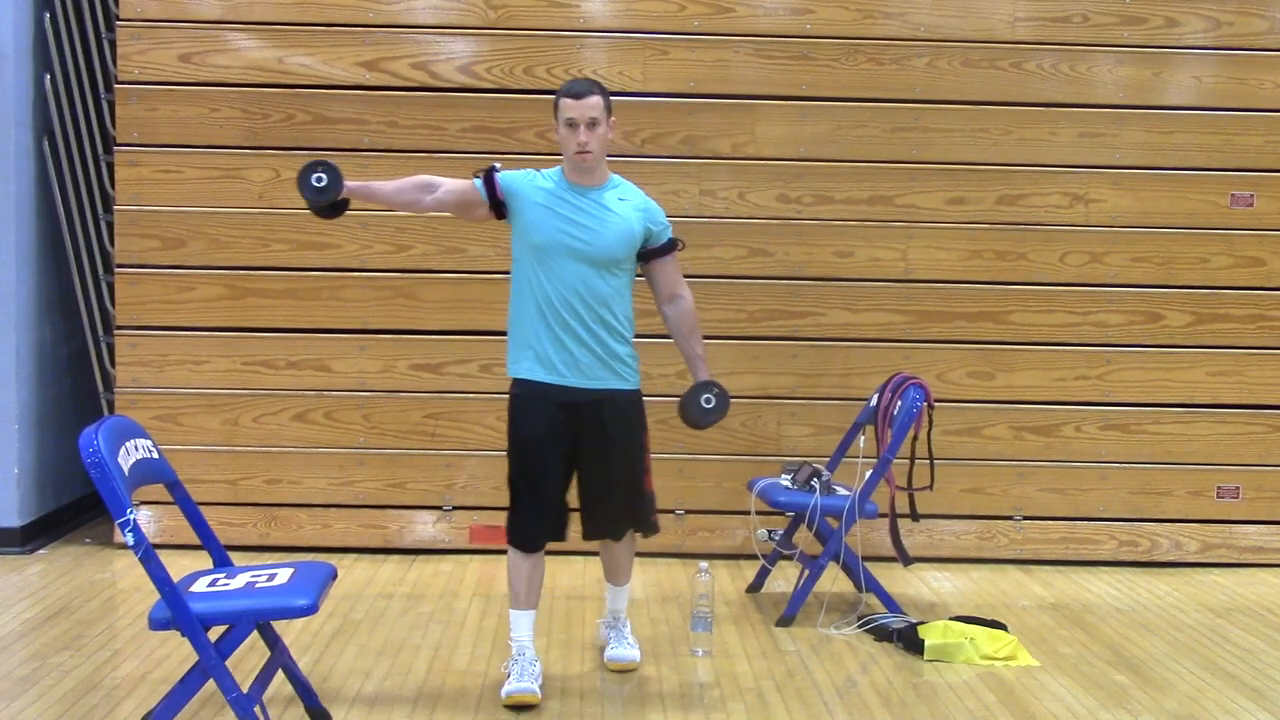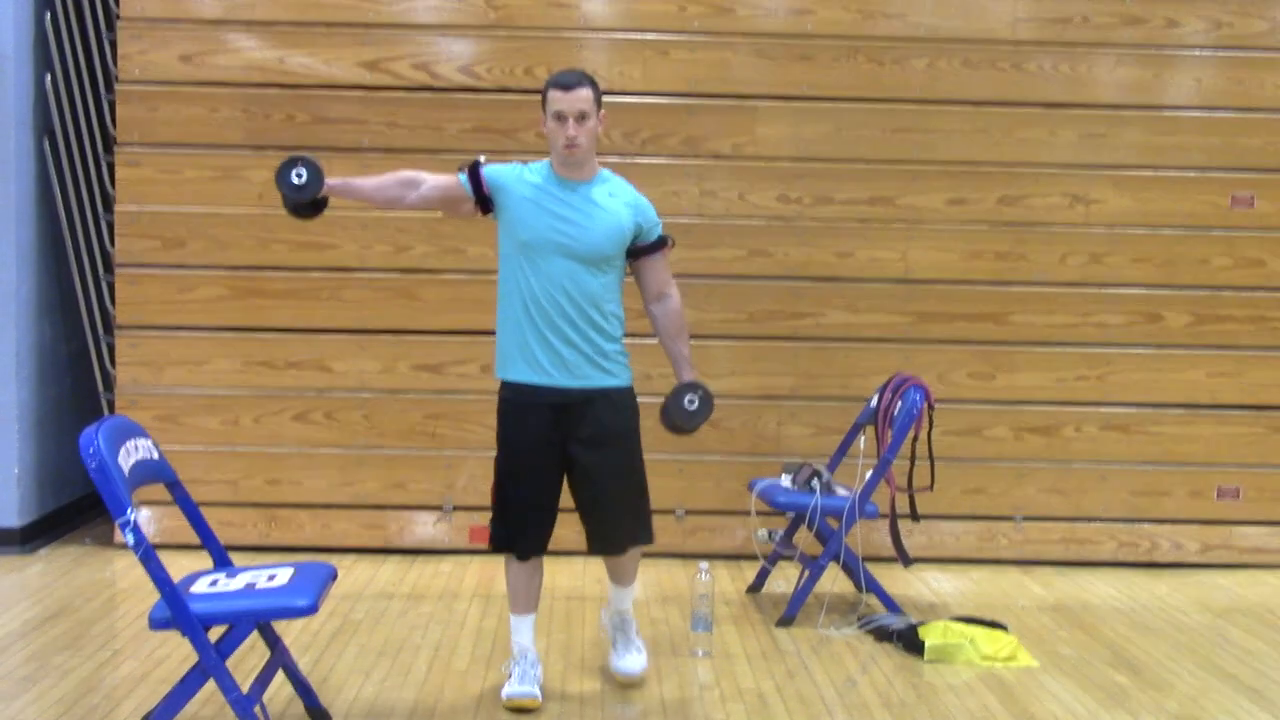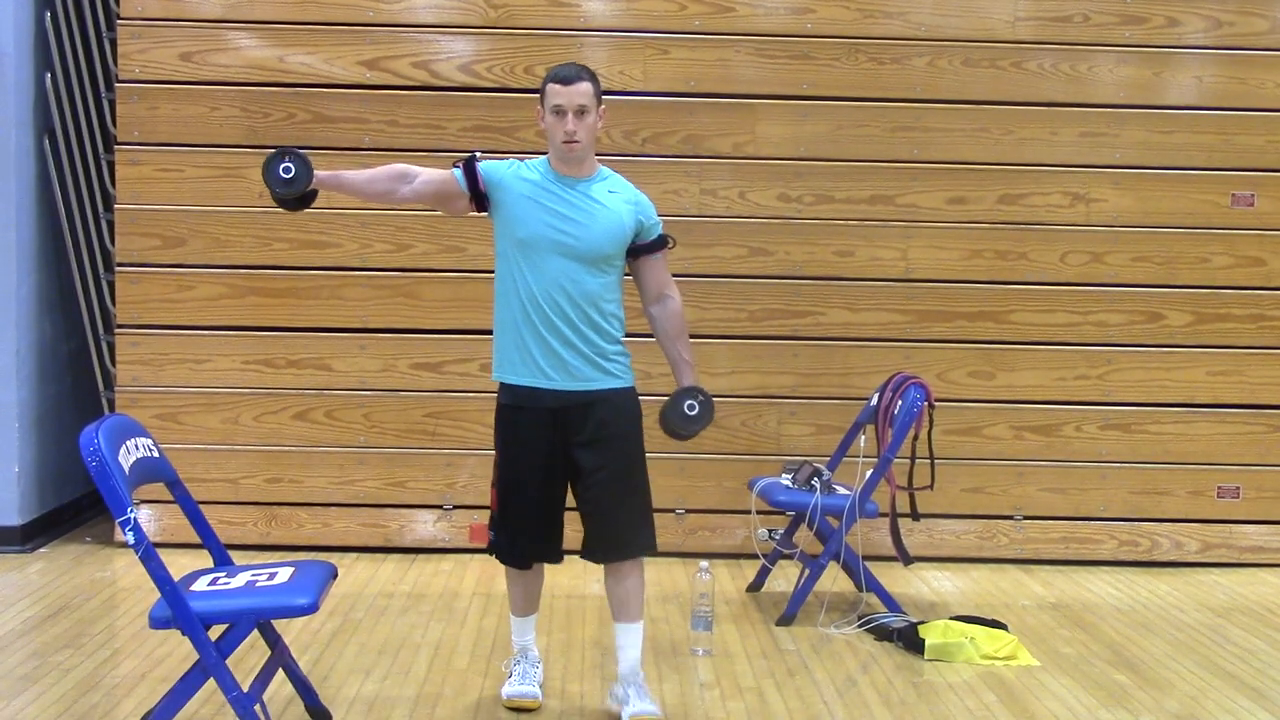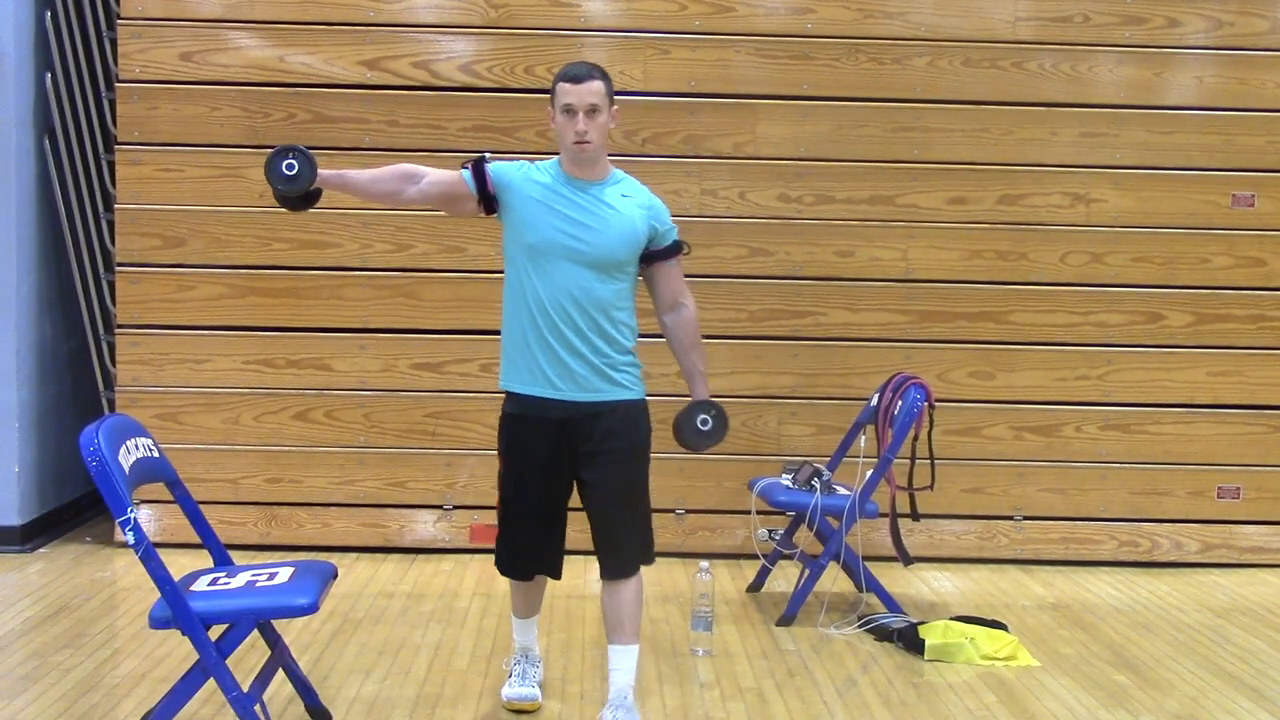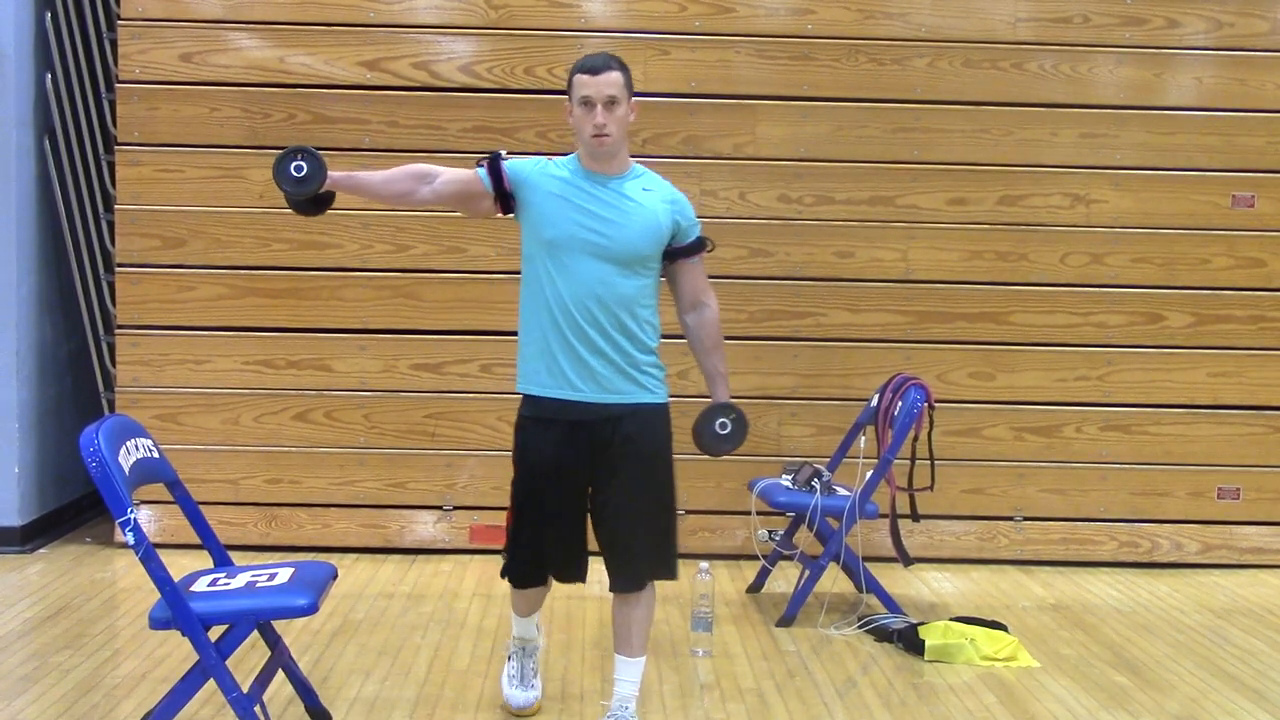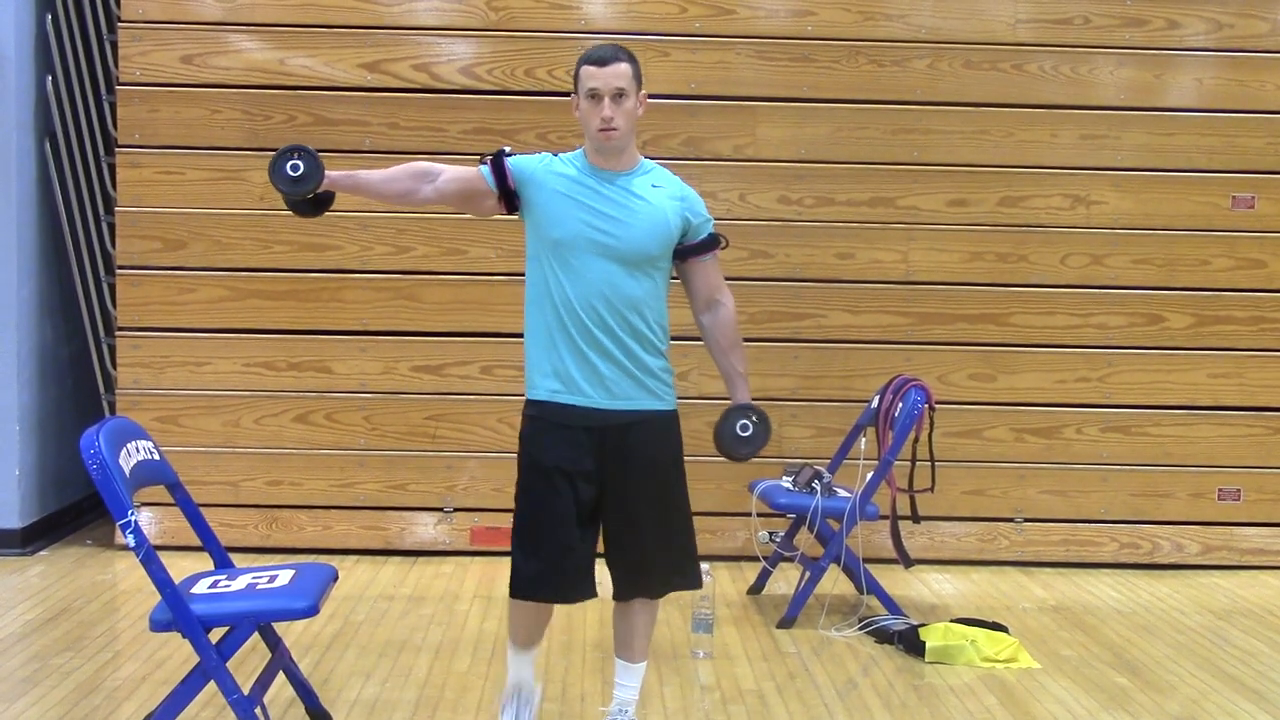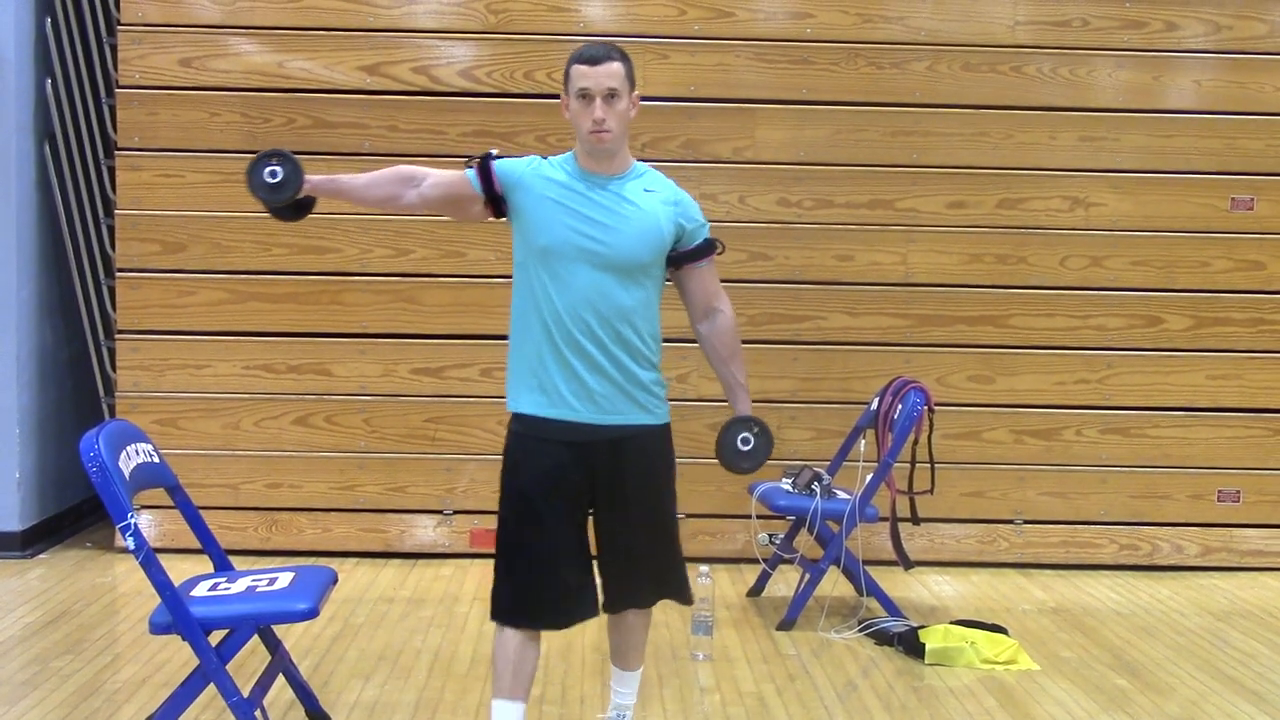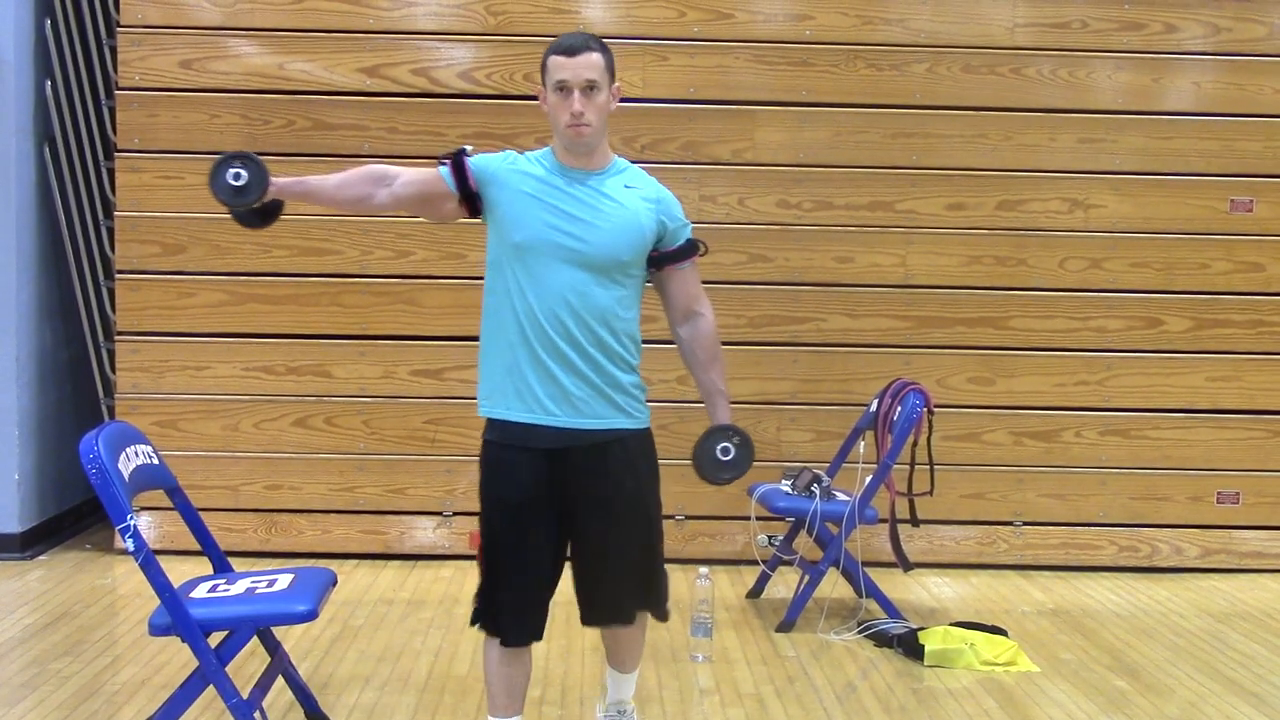
dt=0.2s
person 1, frame 1
left shoulder: (641, 210)
right shoulder: (521, 190)
left elbow: (674, 298)
right elbow: (431, 193)
left wrist: (700, 373)
right wrist: (350, 188)
left hip: (614, 390)
right hip: (538, 389)
left knee: (617, 520)
right knee: (529, 527)
left ankle: (615, 620)
right ankle: (523, 657)
person 1, frame 2
left shoulder: (631, 206)
right shoulder: (507, 184)
left elbow: (662, 298)
right elbow: (415, 189)
left wrist: (686, 376)
right wrist: (333, 186)
left hip: (606, 391)
right hip: (526, 391)
left knee: (620, 527)
right knee: (522, 532)
left ankle: (620, 619)
right ankle: (524, 658)
person 1, frame 3
left shoulder: (632, 204)
right shoulder: (505, 181)
left elbow: (662, 299)
right elbow: (410, 183)
left wrist: (686, 381)
right wrist: (322, 178)
left hip: (607, 394)
right hip: (526, 394)
left knee: (623, 539)
right knee: (523, 540)
right ankle: (525, 657)
person 1, frame 4
left shoulder: (646, 209)
right shoulder: (515, 183)
left elbow: (676, 306)
right elbow: (415, 184)
left wrist: (699, 391)
right wrist: (324, 178)
left hip: (616, 405)
right hip: (532, 402)
left knee: (622, 554)
right knee: (526, 550)
right ankle: (526, 657)
person 1, frame 5
left shoulder: (668, 204)
right shoulder: (532, 180)
left elbow: (698, 307)
right elbow: (430, 184)
left wrist: (720, 394)
right wrist: (337, 180)
left hip: (638, 410)
right hip: (550, 407)
left knee: (636, 565)
right knee: (534, 556)
right ankle: (525, 645)
person 1, frame 6
left shoulder: (679, 200)
right shoulder: (536, 177)
left elbow: (713, 306)
right elbow: (431, 183)
left wrist: (740, 396)
right wrist: (334, 180)
left hip: (647, 415)
right hip: (556, 410)
left knee: (642, 574)
right knee: (540, 573)
person 1, frame 7
left shoulder: (672, 205)
right shoulder: (524, 181)
left elbow: (711, 314)
right elbow: (414, 187)
left wrist: (741, 406)
right wrist: (316, 184)
left hip: (637, 428)
right hip: (542, 427)
left knee: (633, 588)
right knee: (524, 596)
person 1, frame 8
left shoulder: (654, 203)
right shoulder: (500, 177)
left elbow: (692, 316)
right elbow: (387, 186)
left wrist: (720, 413)
right wrist: (282, 187)
left hip: (618, 433)
right hip: (518, 434)
left knee: (622, 597)
right knee: (510, 611)
